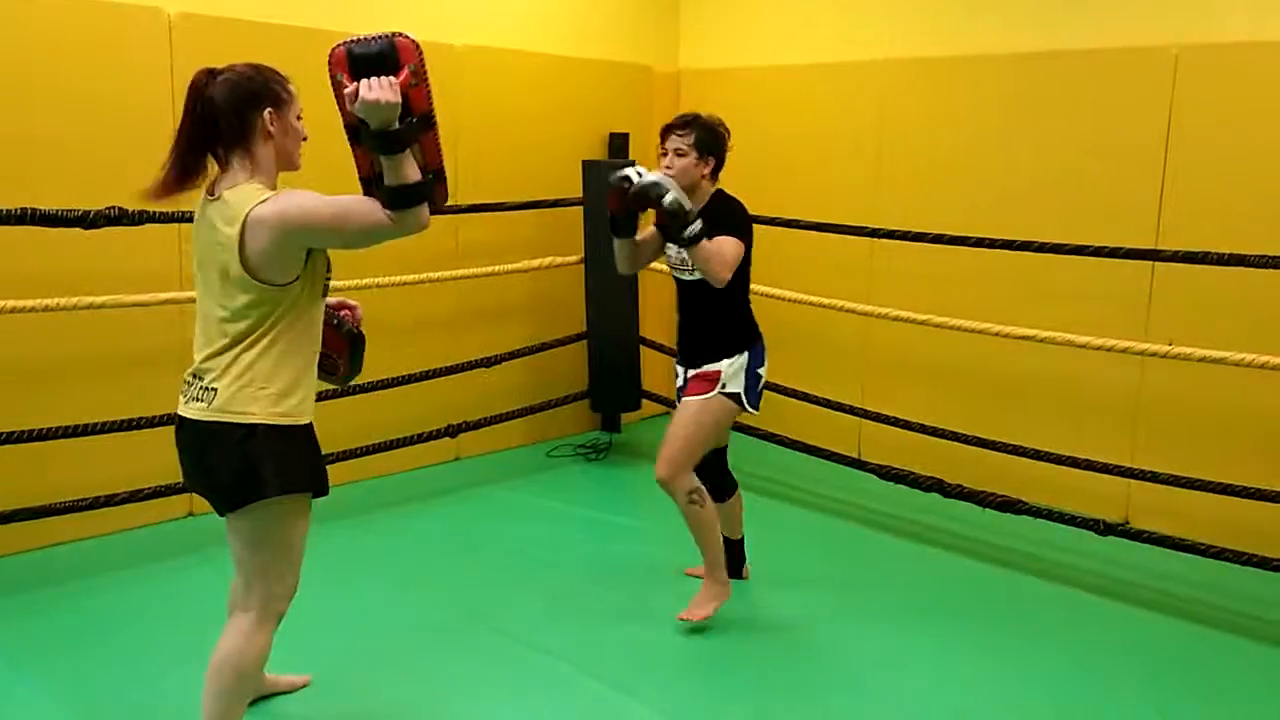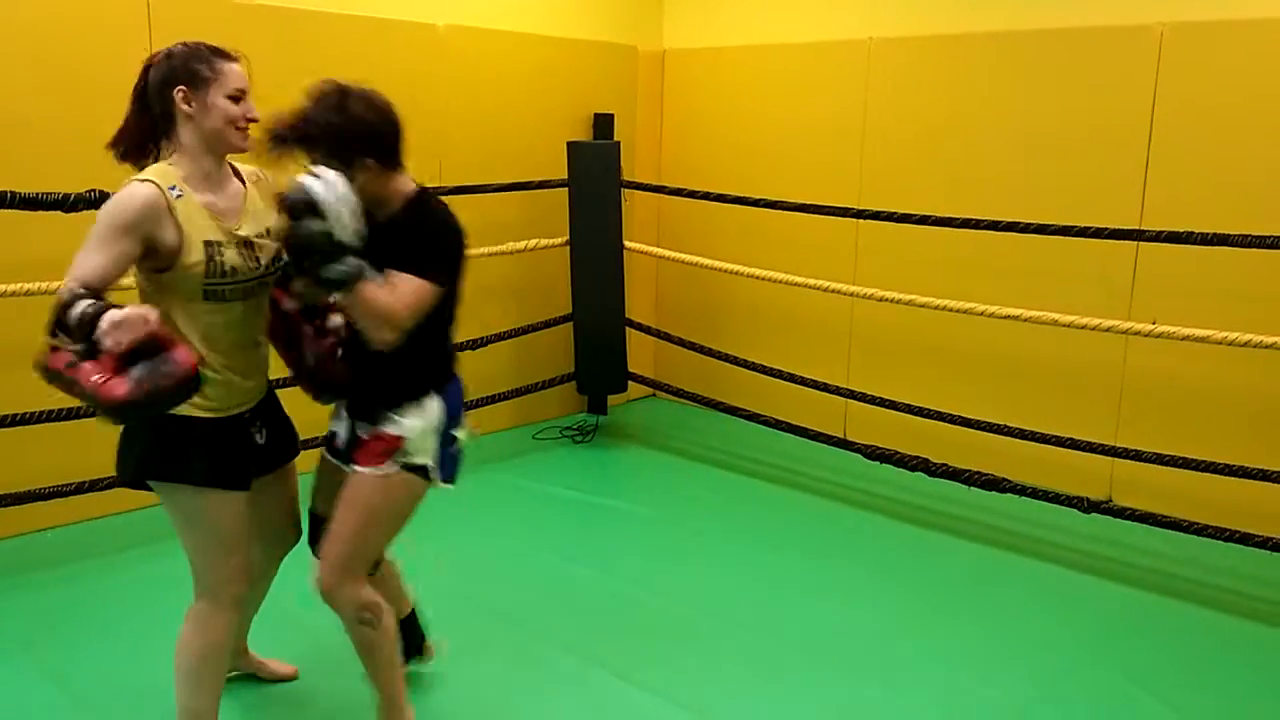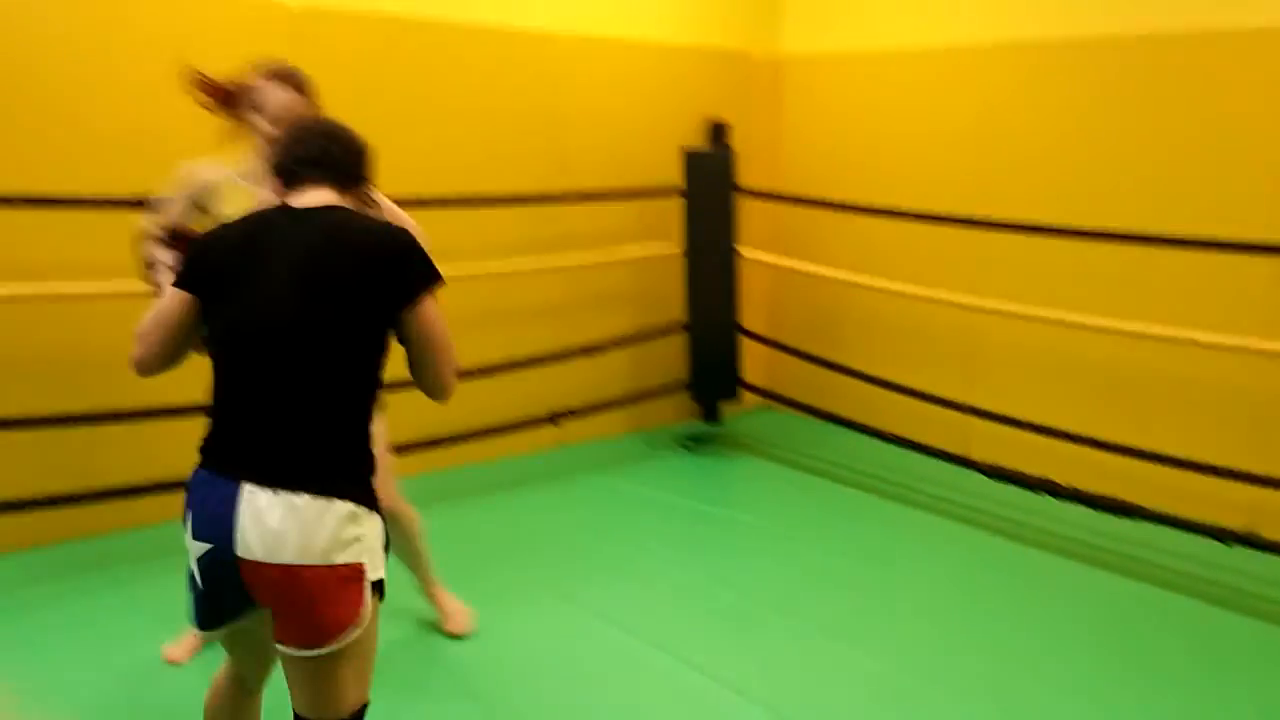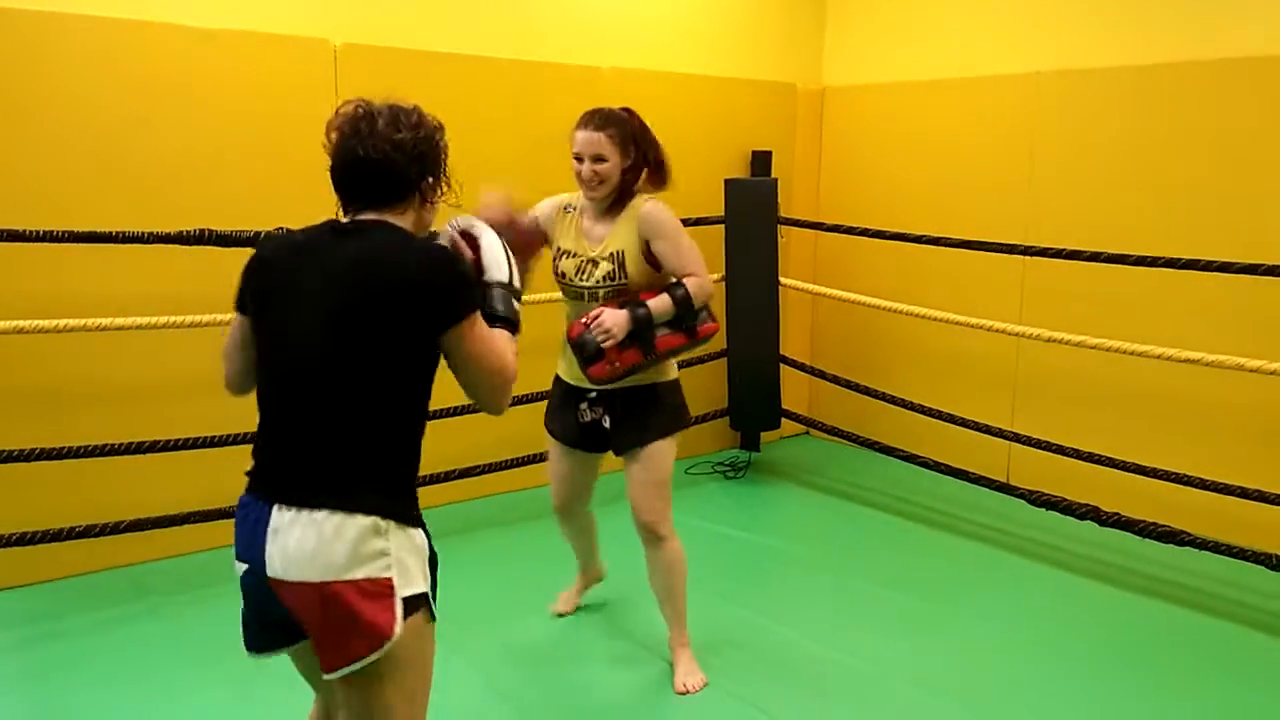
dt=1s
person 1, frame 1
left shoulder: (217, 204)
right shoulder: (282, 214)
right elbow: (409, 217)
left wrist: (314, 308)
right wrist: (386, 129)
left hip: (215, 417)
right hip: (255, 429)
left knee: (260, 571)
right knee: (267, 597)
person 1, frame 2
left shoulder: (257, 183)
right shoulder: (146, 200)
right elbow: (71, 301)
right wrist: (109, 319)
left hip: (251, 404)
right hip: (185, 419)
left knee: (278, 536)
right knee: (224, 583)
left ankle: (229, 653)
person 1, frame 3
right shoulder: (211, 183)
left elbow: (405, 237)
right elbow: (154, 239)
right wrist: (172, 271)
left knee: (381, 497)
left ankle: (433, 591)
person 1, frame 4
left shoulder: (650, 215)
right shoulder: (554, 212)
left elbow: (701, 284)
left wrist: (634, 316)
right wrist: (495, 228)
left hip: (643, 390)
right hip: (576, 386)
left knee: (651, 522)
right knee: (567, 502)
left ankle: (680, 647)
right ankle: (589, 572)
person 2, frame 1
left shoulder: (729, 213)
right shoulder: (676, 213)
left elbow: (720, 272)
right elbow: (628, 265)
left wrist: (679, 215)
right wrist: (624, 217)
left hip: (731, 360)
right hip: (694, 358)
left knee: (671, 471)
right knee: (708, 465)
left ankle: (717, 580)
right ankle: (734, 559)
person 2, frame 2
left shoulder: (431, 229)
right shoulder: (338, 213)
left elbow: (384, 327)
left wrist: (331, 246)
left hip: (411, 416)
right hip: (364, 402)
left knee: (339, 579)
right knee: (328, 532)
right ankle: (410, 636)
person 2, frame 3
left shoulder: (220, 246)
right shoulder: (389, 248)
left elbow: (147, 357)
right elbow: (440, 383)
left hip: (219, 507)
right hip: (321, 517)
left knee: (248, 664)
person 2, frame 4
left shoulder: (274, 258)
right shoulder: (429, 268)
left elbow: (239, 378)
right elbow: (495, 391)
right wrist: (496, 294)
left hip: (264, 533)
right hip: (358, 540)
